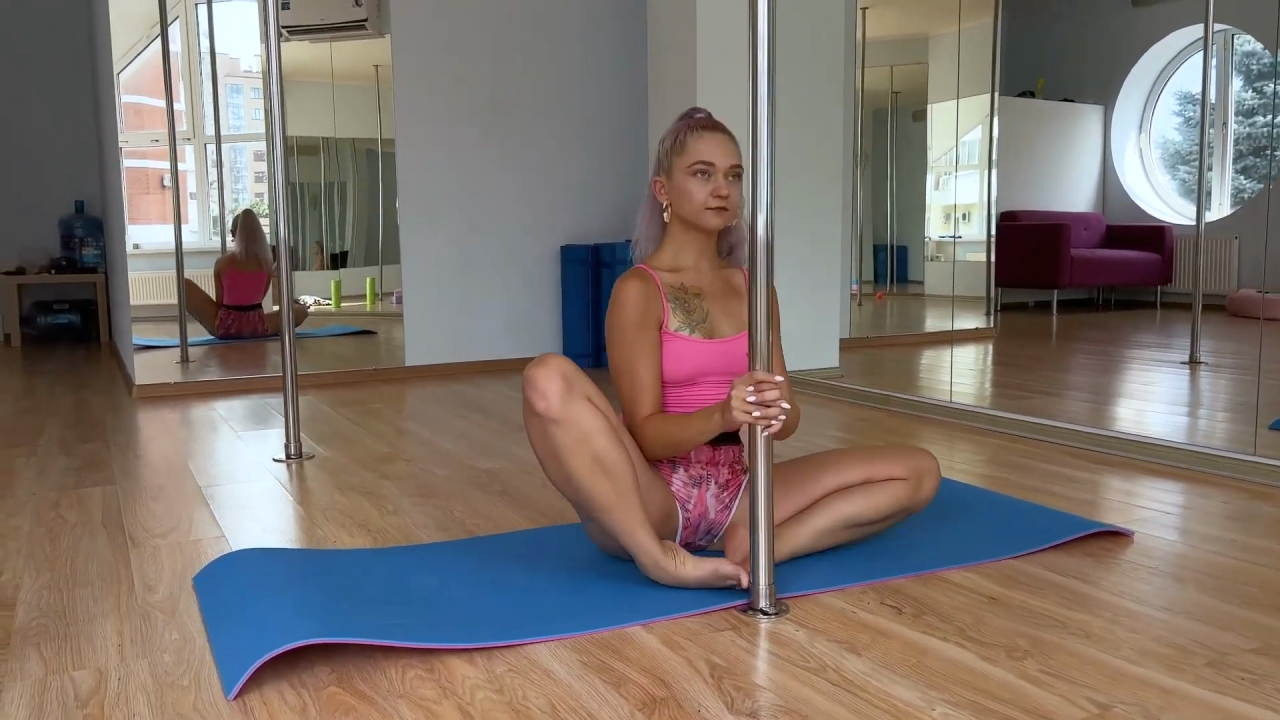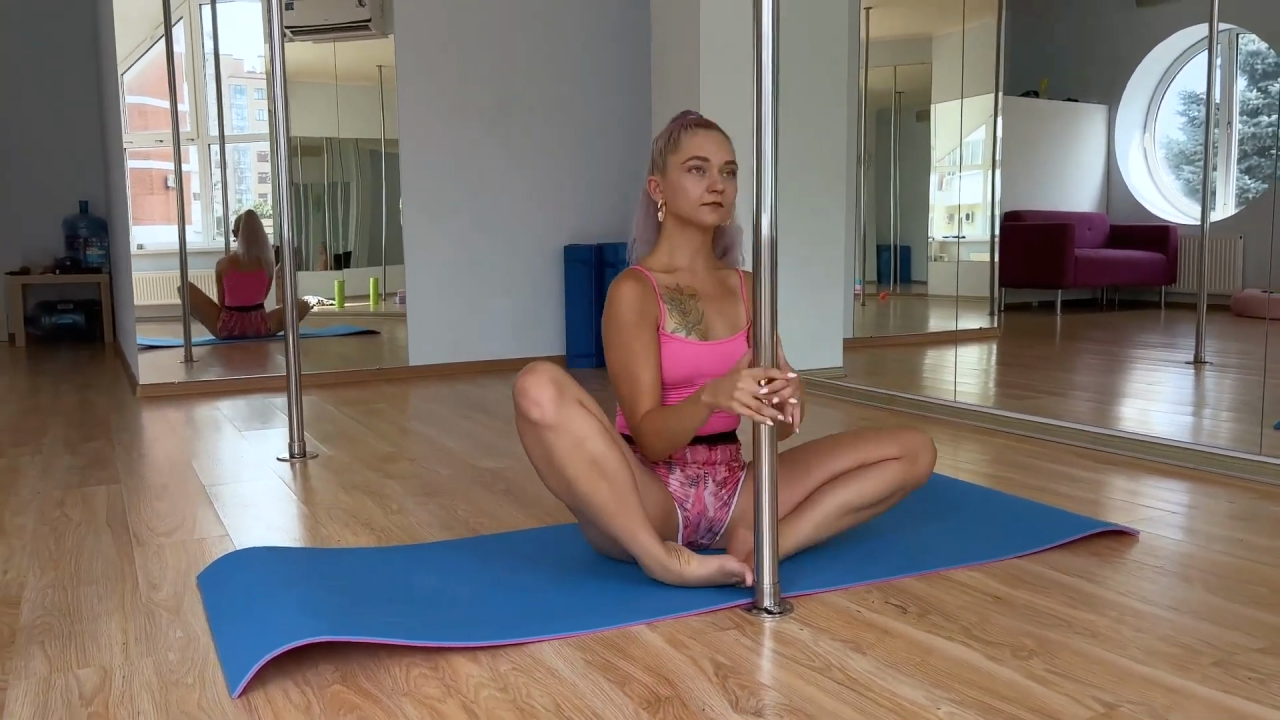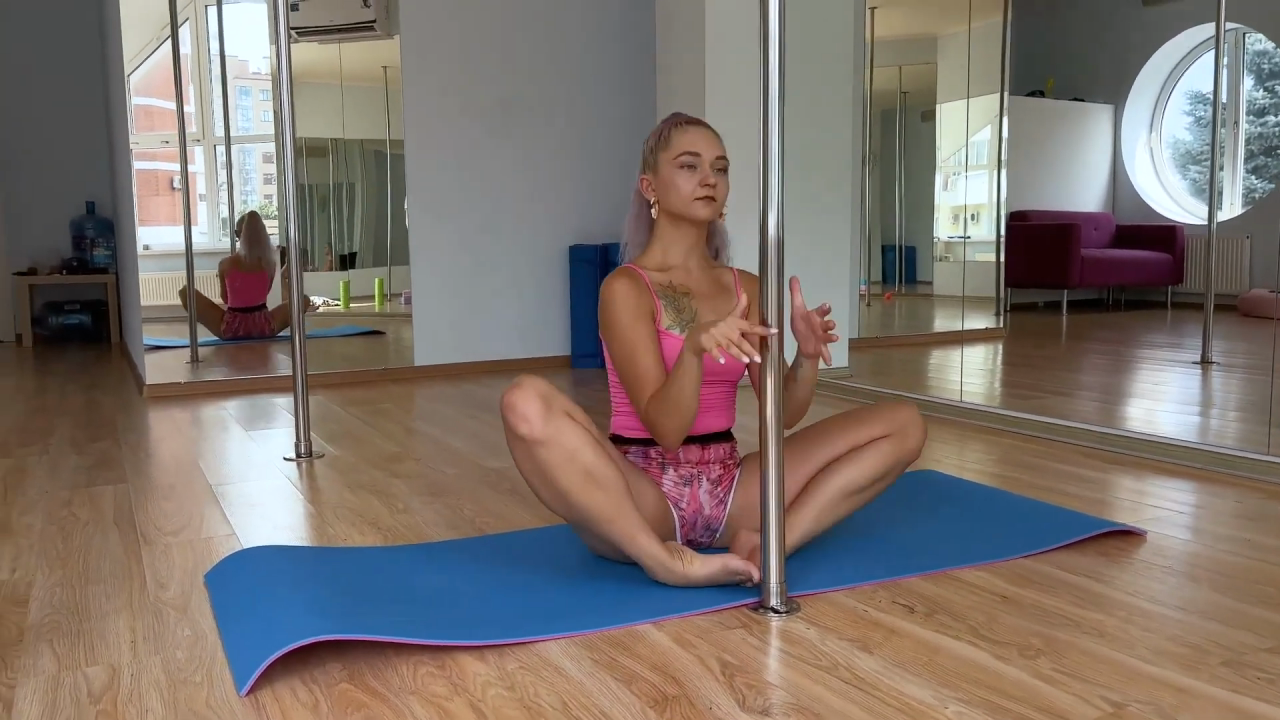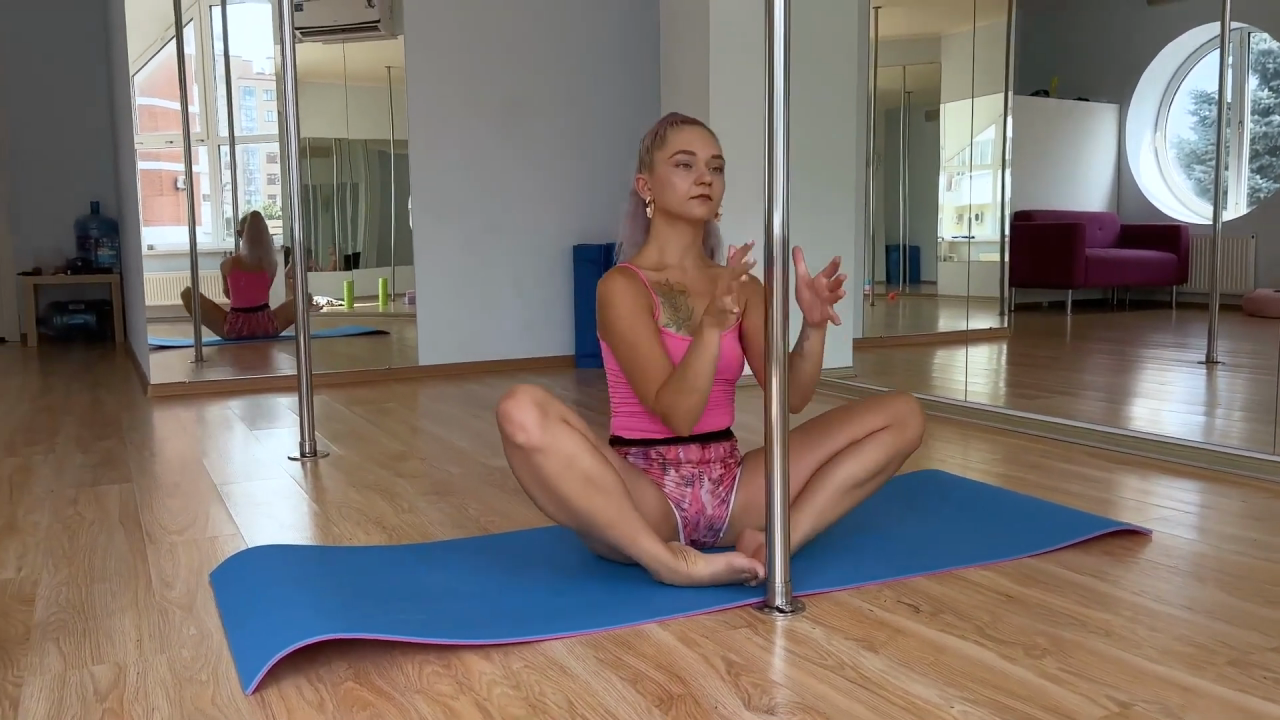
dt=0.1s
person 1, frame 1
left shoulder: (753, 288)
right shoulder: (638, 289)
left elbow: (781, 421)
right elbow: (645, 434)
left wrist: (778, 406)
right wrist: (722, 412)
left hip: (732, 490)
right hip: (653, 494)
left knee: (919, 472)
right knee: (547, 377)
left ankle: (755, 550)
right ankle: (660, 559)
person 1, frame 2
left shoulder: (749, 288)
right shoulder: (633, 290)
left elbow: (780, 426)
right elbow: (648, 434)
left wrist: (784, 400)
right wrist: (712, 398)
left hip: (730, 488)
right hip: (650, 494)
left knee: (914, 450)
right knee: (538, 385)
left ankle: (762, 546)
right ankle: (663, 559)
person 1, frame 3
left shoulder: (742, 287)
right shoulder: (626, 288)
left elbow: (787, 410)
right elbow: (664, 426)
left wrist: (808, 355)
right wrist: (700, 348)
left hip: (728, 486)
right hip: (646, 493)
left knee: (905, 424)
right knee: (525, 402)
left ankle: (768, 546)
right ankle: (665, 560)
person 1, frame 4
left shoulder: (742, 285)
right shoulder: (622, 286)
left elbow: (791, 397)
right elbow: (677, 414)
left wrist: (813, 325)
right wrist: (711, 320)
left hip: (728, 484)
right hip: (647, 495)
left knee: (903, 414)
right knee: (521, 411)
right ankle: (668, 560)
